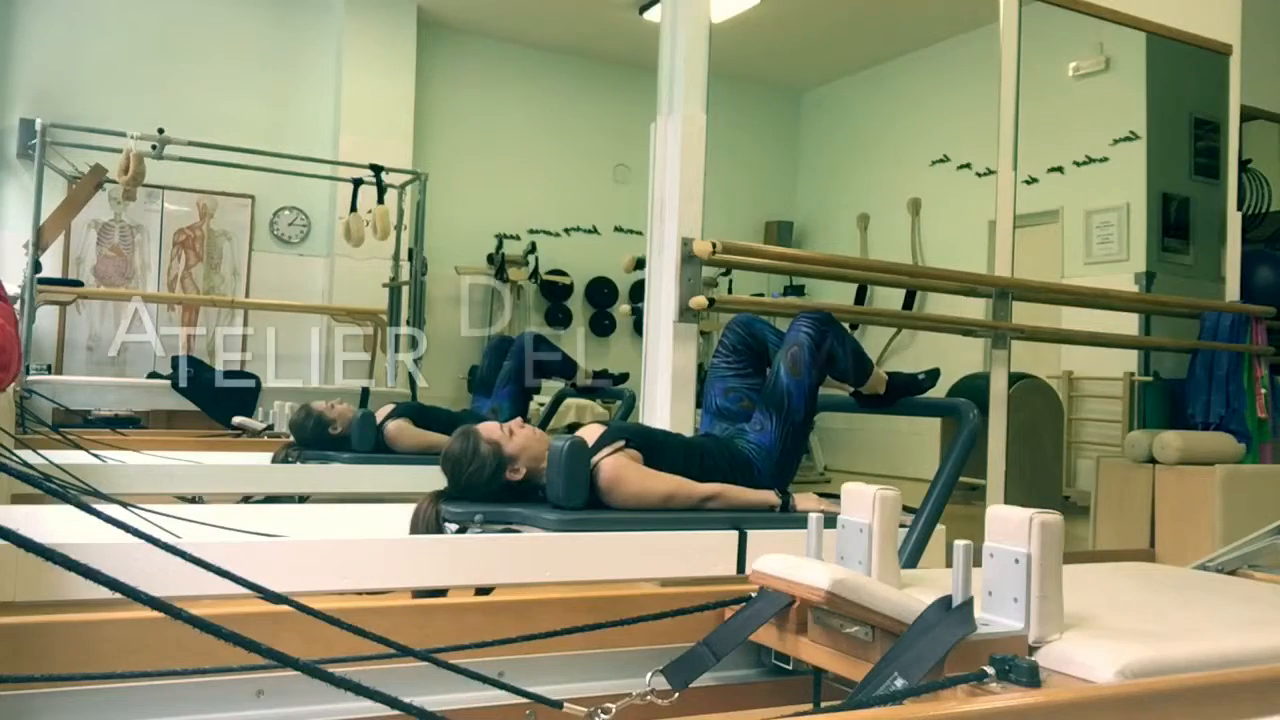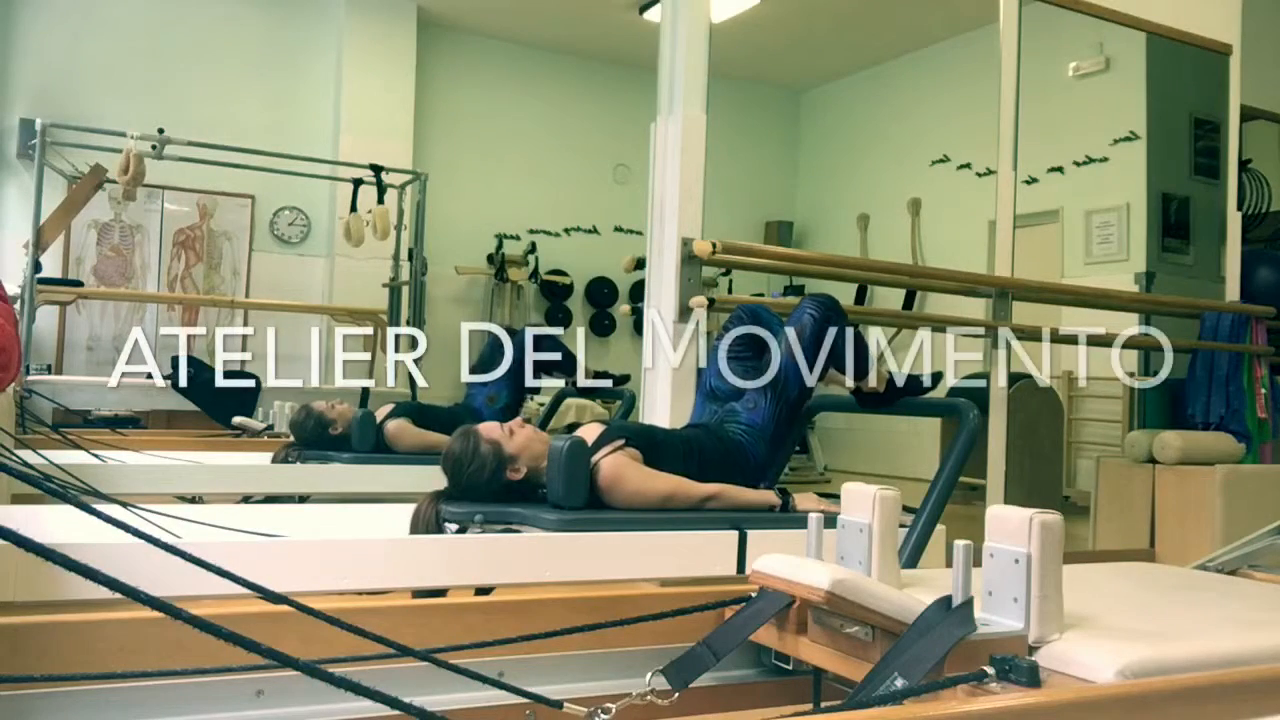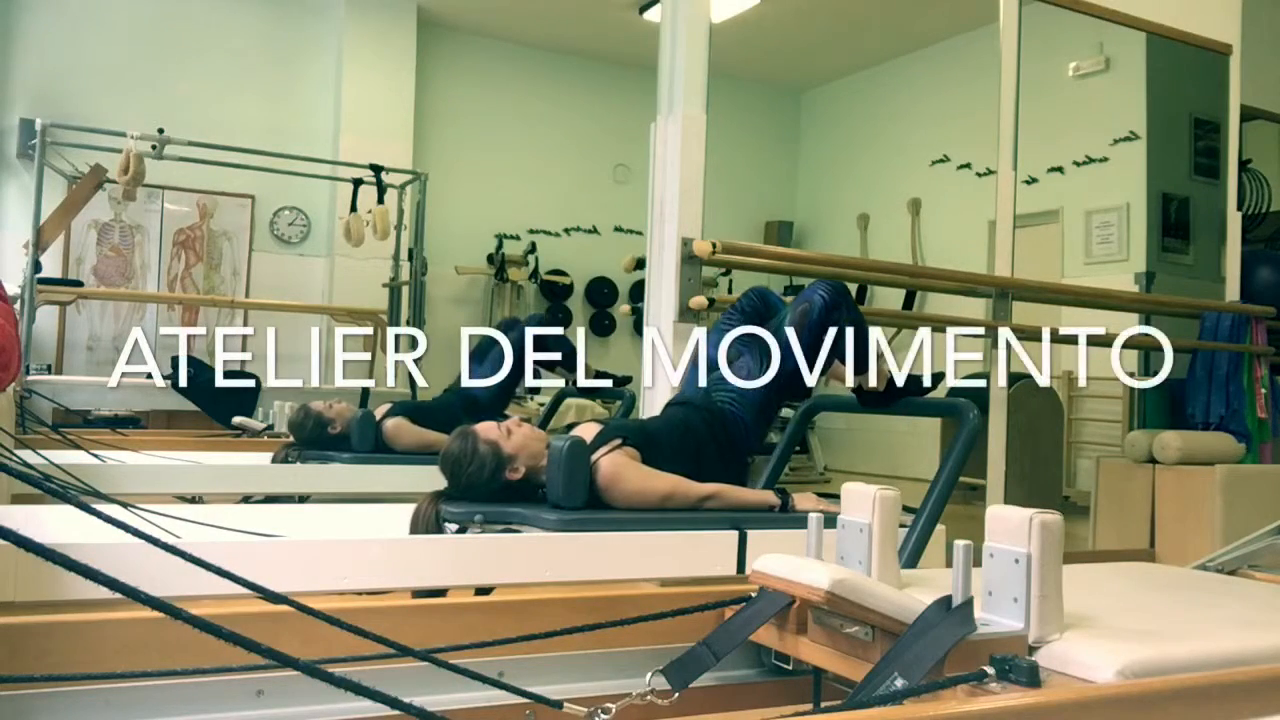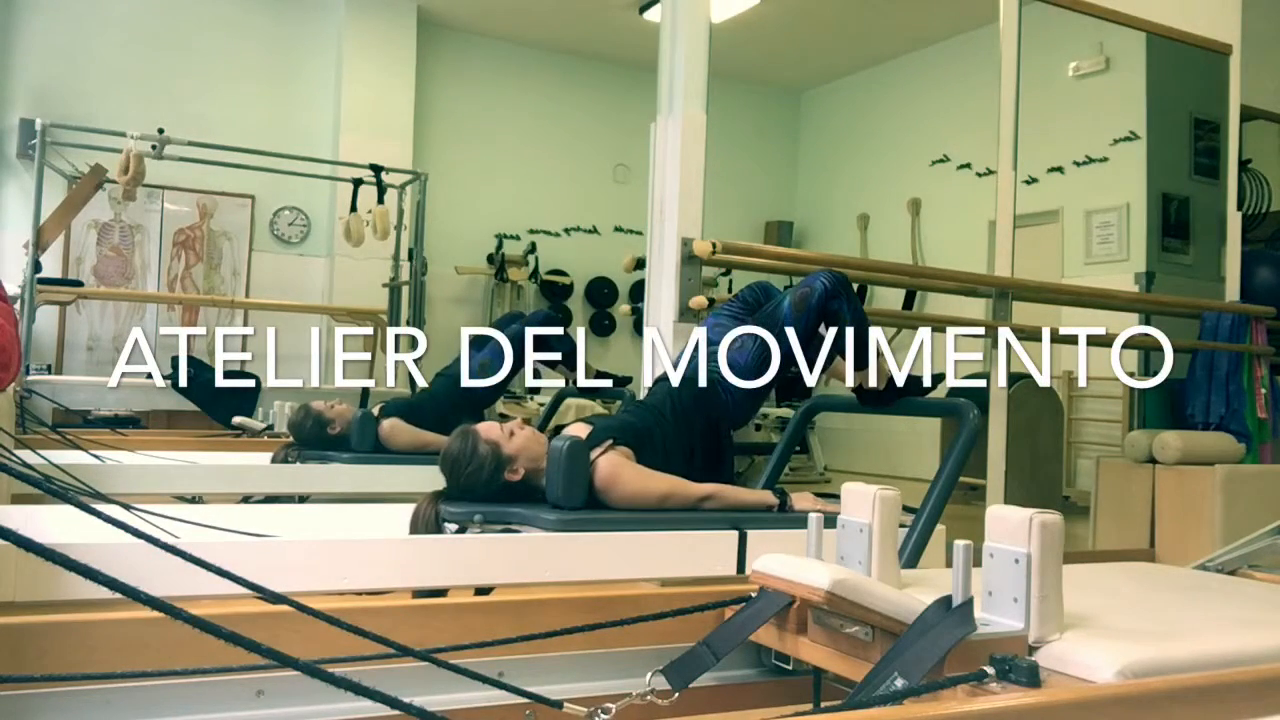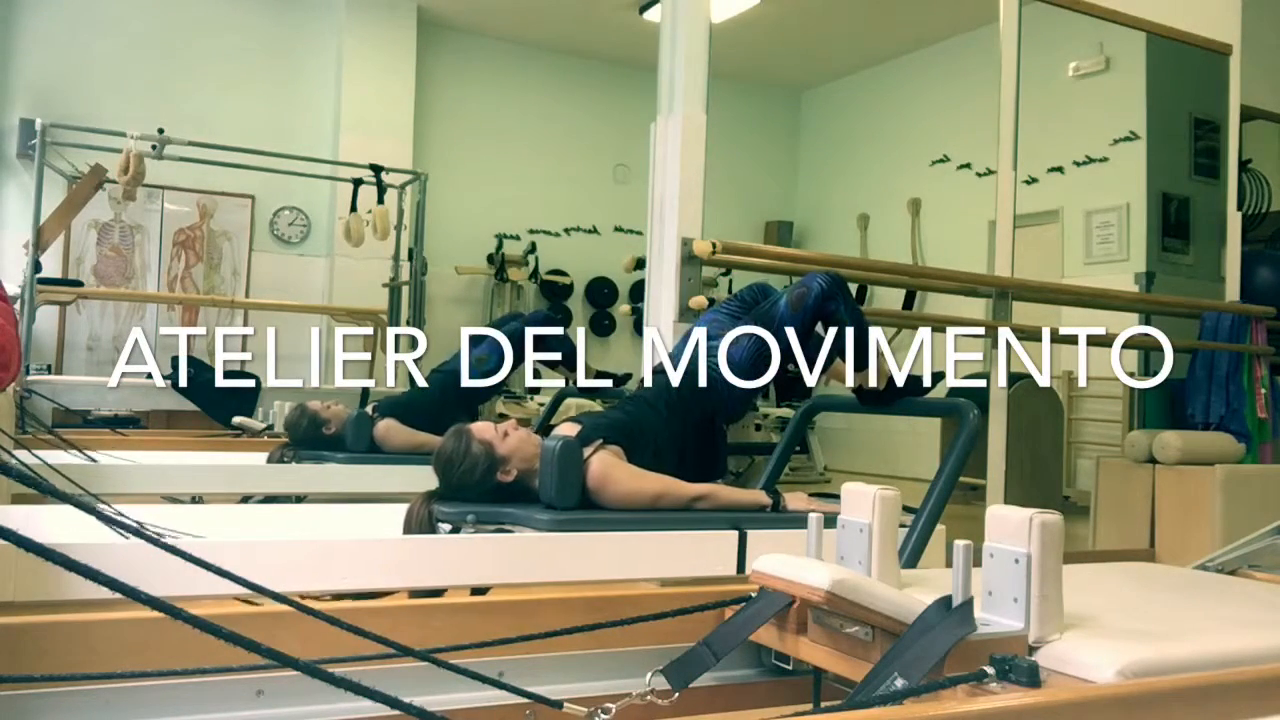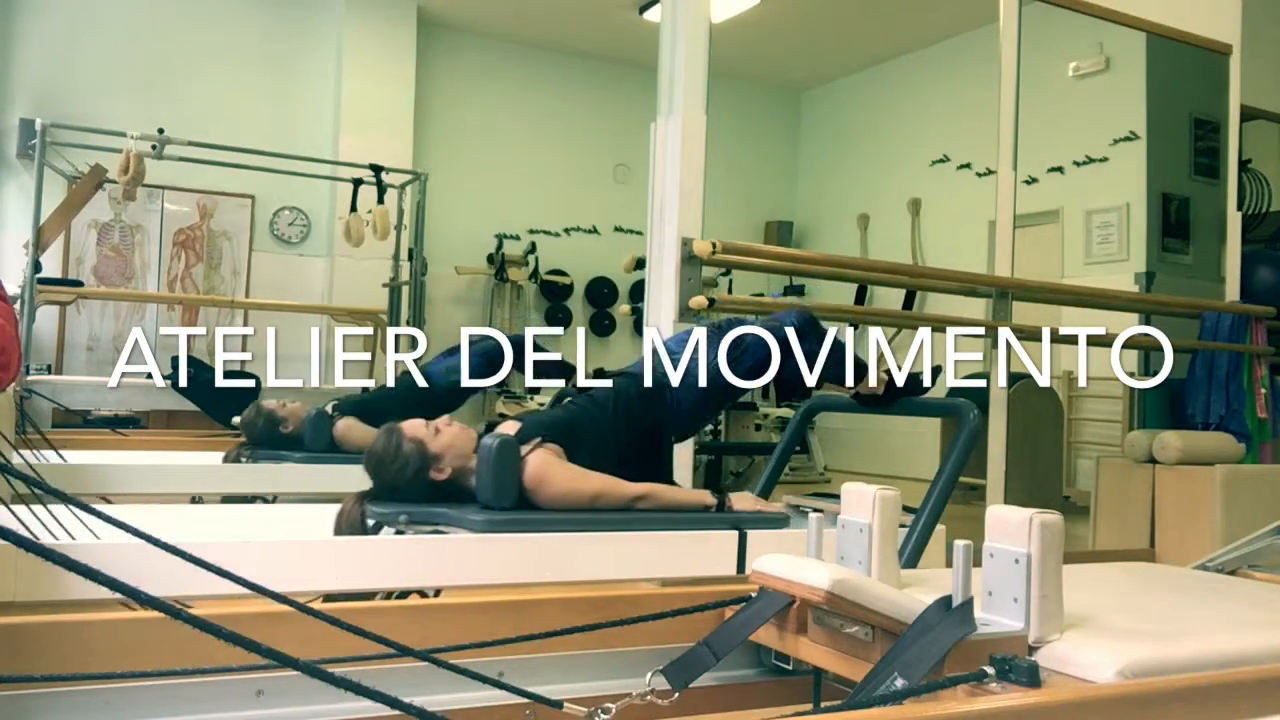
dt=0.7s
person 1, frame 1
right shoulder: (608, 479)
right elbow: (707, 496)
right wrist: (786, 500)
left hip: (717, 442)
right hip: (750, 460)
left knee: (743, 328)
right knee: (813, 325)
left ankle: (852, 383)
right ankle: (882, 388)
person 1, frame 2
right shoulder: (607, 478)
right elbow: (704, 496)
right wrist: (786, 501)
left hip: (706, 432)
right hip: (739, 447)
left knee: (749, 317)
right knee: (818, 308)
left ankle: (848, 379)
right ankle: (877, 386)
person 1, frame 3
right shoulder: (605, 477)
right elbow: (703, 494)
right wrist: (786, 501)
left hip: (693, 411)
right hip: (726, 423)
left knee: (760, 300)
right knee: (826, 295)
left ankle: (848, 377)
right ankle: (875, 385)
person 1, frame 4
right shoulder: (603, 477)
right elbow: (702, 495)
right wrist: (785, 501)
left hip: (681, 389)
right hip: (716, 396)
left knee: (762, 295)
right knee: (826, 287)
left ankle: (852, 377)
right ankle: (874, 382)
person 1, frame 5
right shoulder: (596, 477)
right elbow: (694, 496)
right wrist: (780, 501)
left hip: (671, 384)
right hip: (707, 394)
left knee: (761, 295)
right knee: (820, 290)
left ankle: (849, 378)
right ankle: (874, 383)
person 1, frame 6
right shoulder: (535, 477)
right elbow: (637, 495)
right wrist: (725, 501)
left hip: (627, 390)
right hip: (657, 406)
left knee: (735, 330)
right knee: (789, 328)
left ankle: (852, 382)
right ankle: (872, 384)
person 2, frame 1
left shoulder: (371, 424)
right shoulder: (392, 433)
left hip: (475, 417)
right hip: (490, 426)
left knee: (502, 343)
right knee: (528, 342)
left ankle: (579, 379)
right ankle: (590, 381)
person 2, frame 2
right shoulder: (392, 432)
left hip: (469, 410)
right hip: (484, 420)
left knee: (506, 335)
right knee: (531, 336)
left ankle: (582, 378)
right ankle: (591, 380)
person 2, frame 3
right shoulder: (391, 432)
left hip: (459, 400)
right hip: (475, 406)
left knee: (512, 325)
right knee: (535, 325)
left ankle: (577, 375)
right ankle: (591, 379)
person 2, frame 4
right shoulder: (387, 432)
left hip: (452, 386)
right hip: (468, 392)
left knee: (516, 319)
right knee: (541, 321)
left ankle: (581, 375)
right ankle: (591, 378)
person 2, frame 5
right shoulder: (381, 433)
right elbow: (444, 445)
left hip: (442, 384)
left knee: (516, 321)
right knee: (539, 323)
left ankle: (582, 375)
right ankle: (593, 378)
person 2, frame 6
right shoulder: (340, 432)
left hip: (414, 384)
left knee: (490, 342)
right knee: (510, 345)
left ankle: (568, 377)
right ankle: (576, 379)
